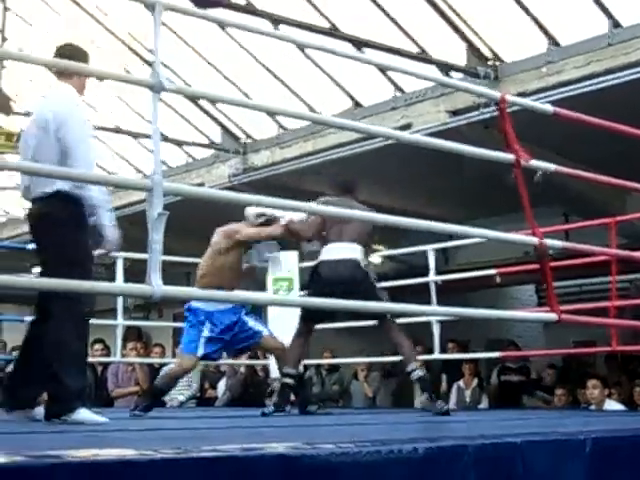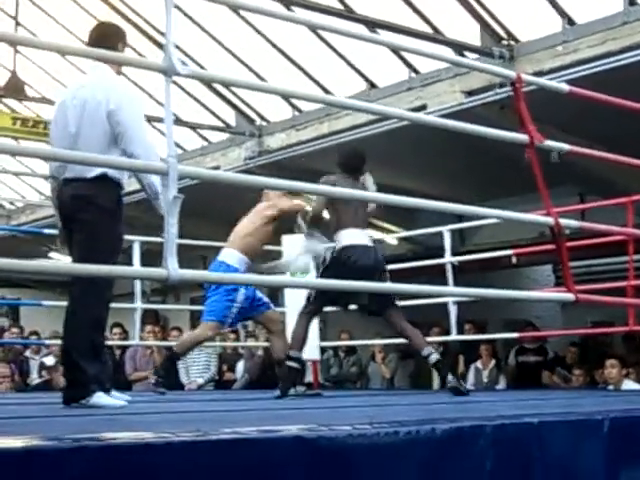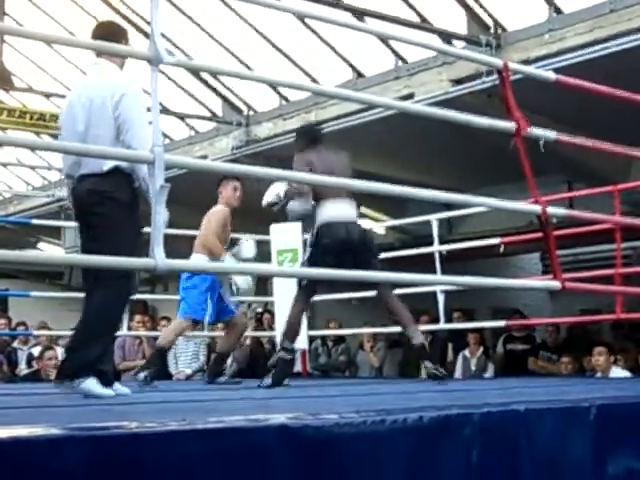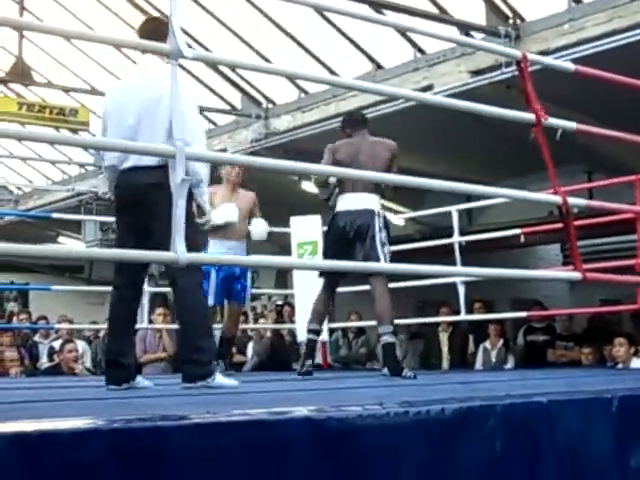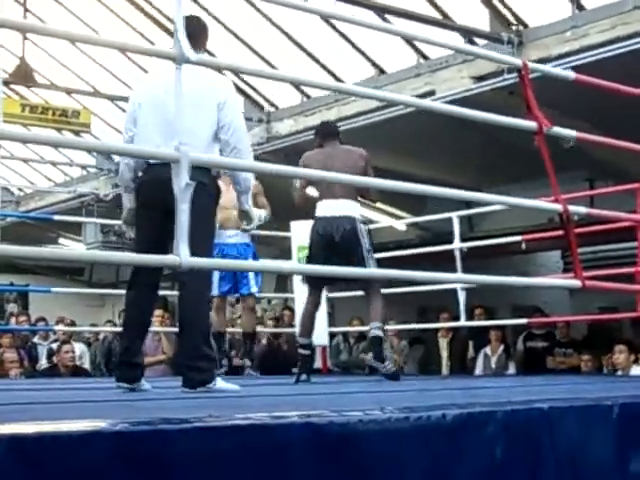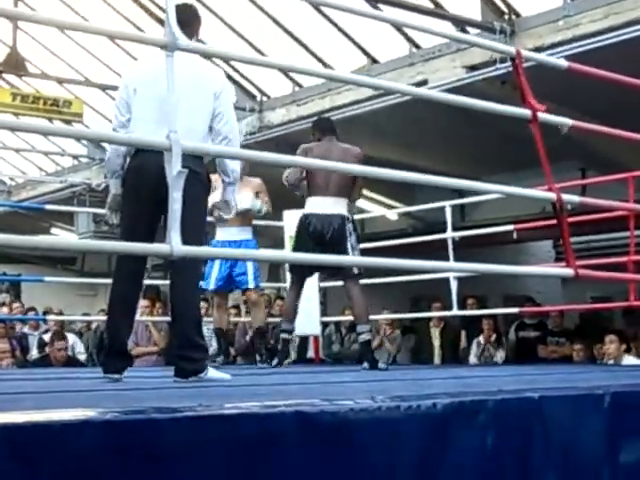
dt=0.4s
person 1, frame 1
left shoulder: (42, 108)
right shoulder: (71, 106)
right elbow: (84, 168)
right wrist: (106, 220)
left hip: (44, 209)
right hip: (64, 211)
left knee: (52, 306)
right knee: (70, 306)
right ankle: (66, 402)
person 1, frame 2
left shoulder: (71, 93)
right shoulder: (117, 90)
left elbow: (57, 156)
right elbow: (140, 149)
left wrist: (61, 201)
right wrist: (163, 201)
left hip: (69, 192)
right hip: (99, 193)
left knee: (88, 288)
right knee: (92, 289)
left ankle: (94, 379)
right ankle: (81, 386)
person 1, frame 3
left shoulder: (76, 92)
right shoulder: (122, 86)
left elbow: (68, 156)
right elbow: (139, 146)
left wrist: (76, 201)
right wrist: (156, 196)
left hip: (84, 189)
right hip: (114, 187)
left knee: (99, 282)
right knee: (115, 281)
left ankle: (99, 372)
right ankle: (79, 366)
person 1, frame 4
left shoulder: (118, 89)
right shoulder: (172, 80)
left elbow: (108, 150)
right elbow: (190, 140)
left wrist: (119, 188)
right wrist: (201, 192)
left hip: (127, 183)
right hip: (163, 181)
left knee: (127, 277)
right knee: (185, 273)
left ankle: (120, 370)
right ankle: (198, 368)
person 1, frame 5
left shoulder: (148, 84)
right shoulder: (216, 84)
left elbow: (128, 144)
right elbow: (236, 145)
left wrist: (129, 196)
right wrist: (244, 198)
left hip: (152, 181)
right hip: (194, 180)
left knee: (144, 274)
right knee: (194, 276)
left ankle: (129, 369)
right ankle: (198, 373)
person 1, frame 6
left shoulder: (140, 70)
right shoulder: (211, 75)
left elbow: (119, 129)
right elbow: (227, 136)
left wrist: (114, 183)
right wrist: (229, 188)
left hip: (142, 167)
right hip: (187, 169)
left knee: (129, 263)
right knee: (186, 265)
left ankle: (114, 360)
right ankle: (190, 363)
person 2, frame 1
left shoulder: (326, 202)
right shoulder: (370, 213)
left elbow: (308, 234)
left wrist: (291, 224)
left hip: (325, 269)
right hip: (354, 268)
left knee: (302, 334)
right knee: (392, 330)
left ankle: (282, 398)
right ankle: (428, 394)
person 2, frame 2
left shoulder: (329, 182)
right shoulder: (363, 187)
left elbow: (314, 216)
left wrist: (310, 230)
left hip: (345, 254)
right hip: (370, 254)
left knee: (306, 313)
right knee: (397, 320)
left ankle: (289, 381)
right ankle: (445, 374)
person 2, frame 3
left shoulder: (303, 158)
right shoulder: (343, 157)
left elbow: (303, 192)
left wrist: (282, 197)
left hip: (328, 232)
right hip: (354, 229)
left knee: (301, 299)
right knee: (387, 295)
left ankle: (281, 370)
right ankle: (425, 355)
person 2, frame 4
left shoulder: (335, 148)
right shoulder: (389, 147)
left wrist: (333, 189)
left hip: (341, 217)
right hip: (369, 215)
left knee: (328, 288)
right knee: (378, 282)
left ankle: (308, 356)
right ankle: (390, 360)
person 2, frame 5
left shoulder: (309, 158)
right shoulder: (361, 155)
left elbow: (299, 200)
right elbow: (371, 195)
left hip: (323, 224)
right hip: (350, 223)
left knee: (314, 295)
right knee: (373, 288)
left ankle: (303, 365)
right ankle: (376, 350)
person 2, frame 6
left shoulder: (307, 149)
right shoulder: (355, 153)
left elbow: (292, 179)
right elbow: (354, 195)
left wrist: (297, 181)
left hip: (311, 218)
right hip: (339, 219)
left knee: (296, 284)
right knee: (352, 284)
left ankle: (283, 350)
right ankle: (367, 354)
person 3, frame 1
left shoulder: (241, 244)
right shoulder: (229, 232)
right elbow: (276, 232)
right wrist: (282, 221)
left hip: (233, 310)
right hip: (204, 312)
left knee: (277, 347)
right knee: (185, 365)
right ankle: (148, 402)
person 3, frame 2
left shoulder: (261, 222)
right shoulder: (270, 207)
right elbow: (299, 206)
left hip: (240, 276)
right hip: (229, 271)
left knee: (276, 321)
right knee: (209, 329)
right ankle: (161, 372)
person 3, frame 3
left shoulder: (219, 215)
right shoulder: (221, 212)
right elbow: (209, 240)
left wrist: (237, 252)
right wrist: (232, 265)
left hip: (209, 277)
right hip: (200, 275)
left knee: (240, 323)
right knee: (184, 322)
left ankle: (214, 371)
right ankle: (148, 369)
person 3, frame 4
left shoulder: (250, 197)
right shoulder: (211, 194)
left elbow: (257, 221)
left wrist: (258, 228)
right wrist: (215, 217)
right hip: (216, 258)
left knee: (235, 312)
right knee: (209, 309)
left ankle: (222, 358)
person 3, frame 5
left shoulder: (253, 186)
left elbow: (267, 210)
left wrist: (258, 215)
left hip: (244, 247)
right hip: (219, 247)
left knee: (249, 302)
right knee: (219, 302)
left ankle: (248, 358)
right ankle: (221, 358)
person 3, frame 6
left shoulder: (256, 183)
right shoulder: (214, 180)
left elbow: (268, 210)
left wrist: (255, 205)
right wrist: (217, 196)
left hip: (245, 243)
right hip: (221, 243)
left knee: (254, 296)
right knee: (219, 299)
left ankle: (260, 352)
right ankle: (223, 351)
